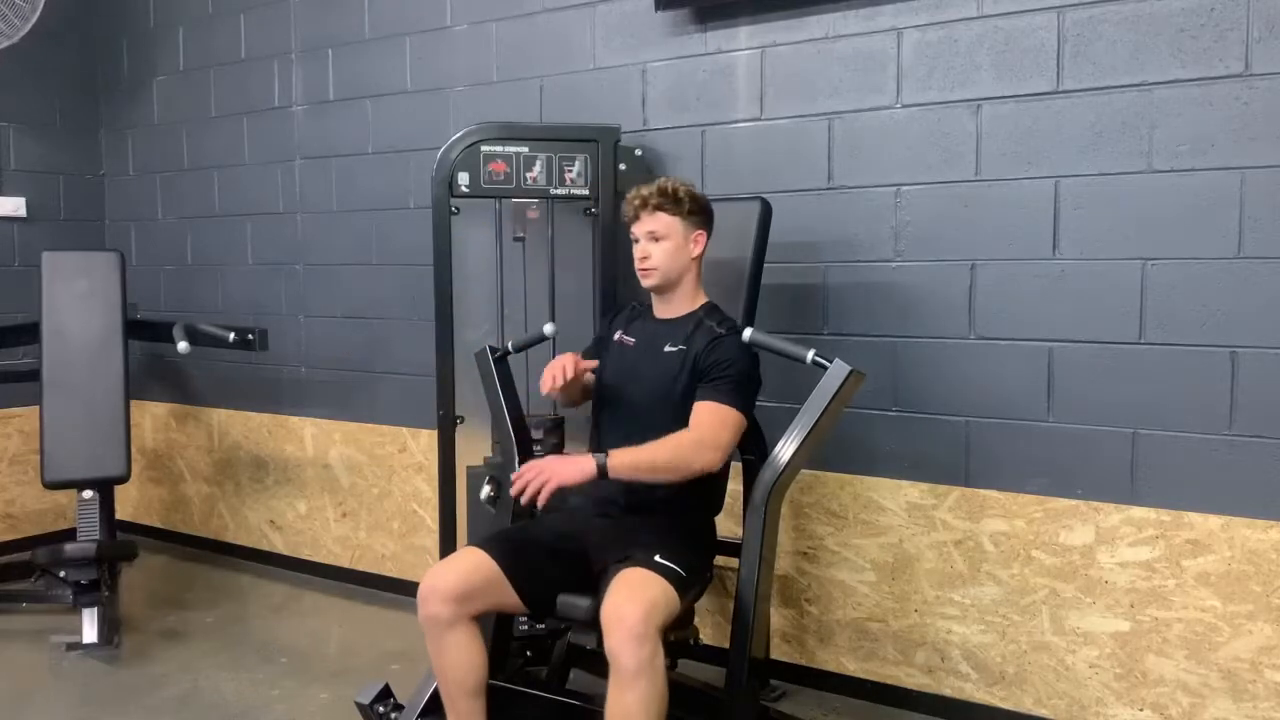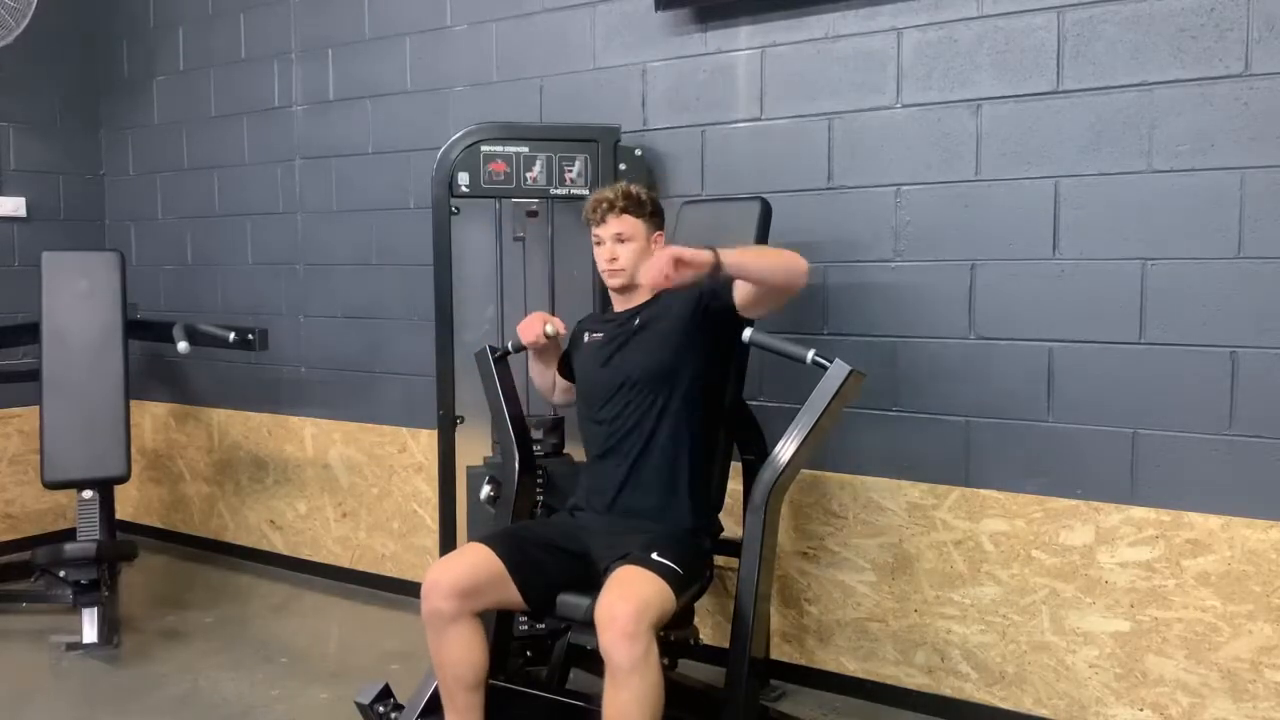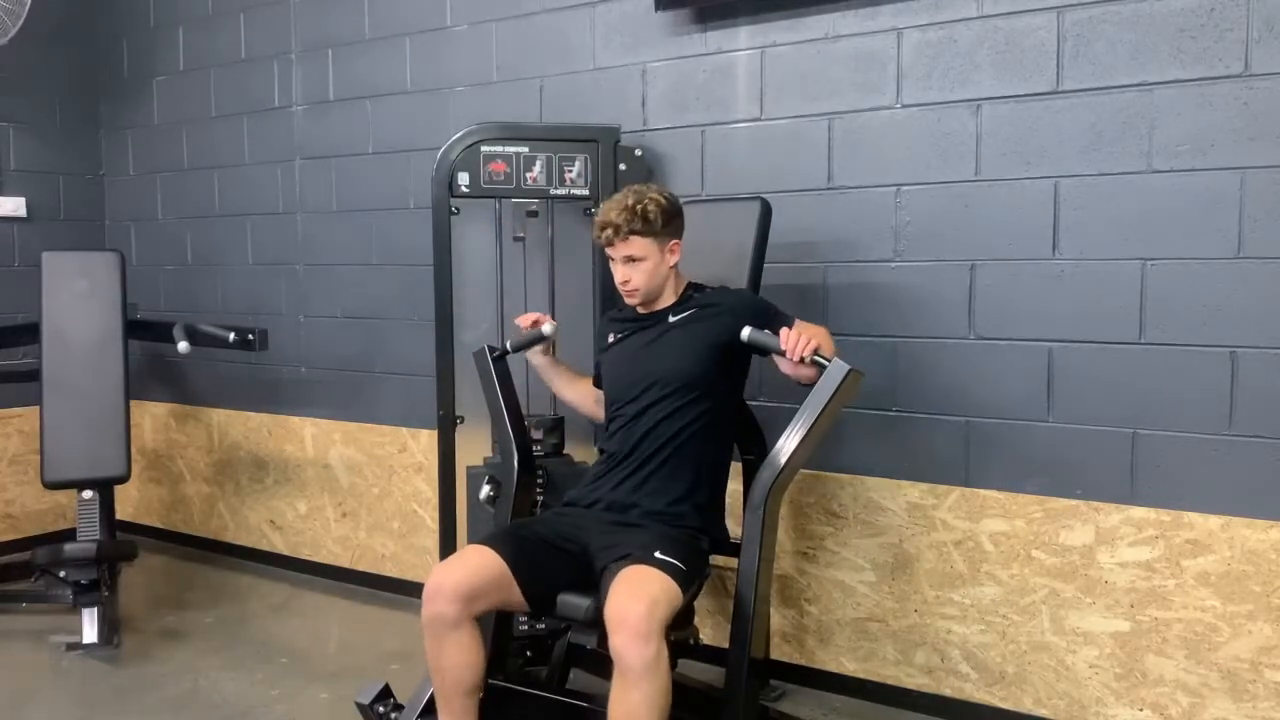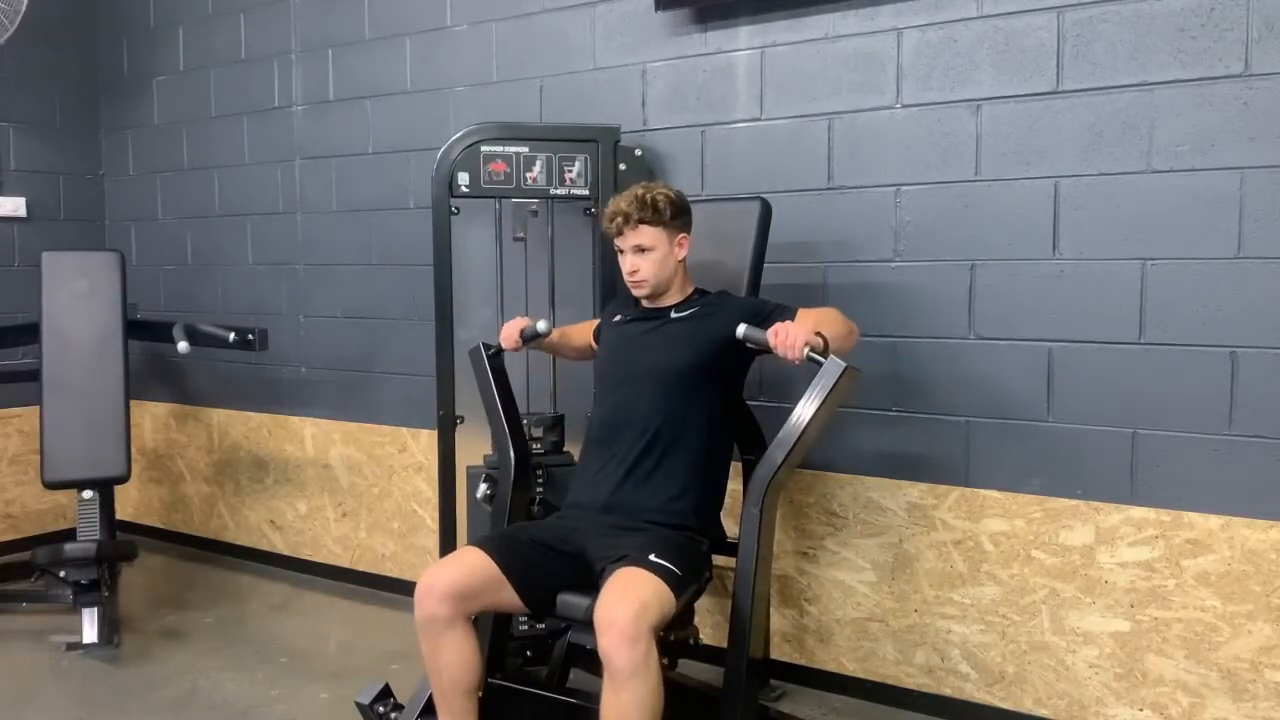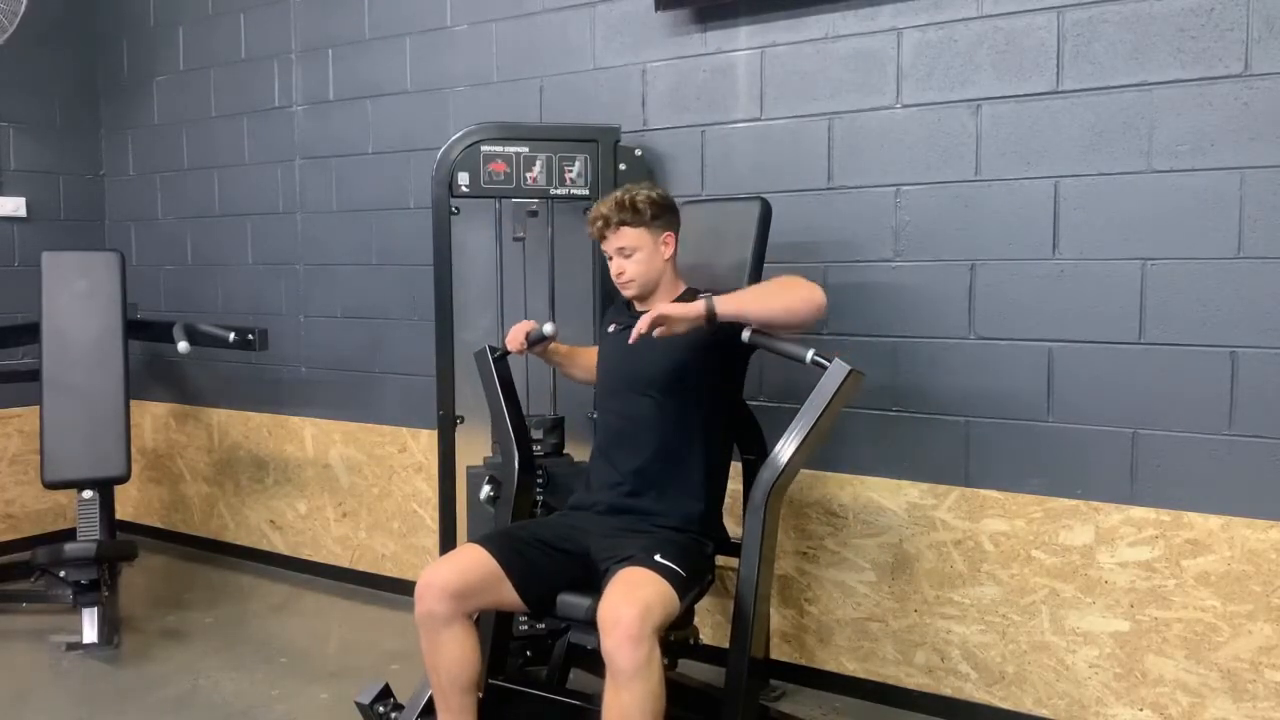
dt=1s
person 1, frame 1
left shoulder: (724, 345)
right shoulder: (623, 324)
left elbow: (705, 449)
right elbow: (575, 394)
left wrist: (589, 465)
right wrist: (563, 371)
left hip: (666, 531)
right hip: (581, 519)
left knee: (627, 622)
right knee: (440, 592)
person 1, frame 2
left shoulder: (690, 307)
right shoulder: (588, 331)
left elbow: (792, 272)
right elbow: (557, 392)
left wrist: (706, 261)
right wrist: (540, 347)
left hip: (666, 530)
right hip: (584, 520)
left knee: (621, 619)
right knee: (444, 587)
person 1, frame 3
left shoulder: (726, 311)
right shoulder: (614, 325)
left elbow: (817, 350)
left wrist: (807, 349)
right wrist: (541, 359)
left hip: (665, 527)
right hip: (584, 514)
left knee: (632, 621)
right knee: (445, 591)
person 1, frame 4
left shoulder: (723, 316)
right shoulder: (620, 314)
left elbow: (842, 329)
left wrist: (808, 335)
right wrist: (538, 337)
left hip: (662, 532)
right hip: (578, 520)
left knee: (620, 623)
right knee: (437, 593)
person 1, frame 5
left shoulder: (711, 325)
right shoulder: (618, 320)
left elbow: (809, 301)
left wrist: (698, 310)
right wrist: (545, 348)
left hip: (668, 532)
right hip: (585, 519)
left knee: (623, 624)
right knee: (437, 589)
